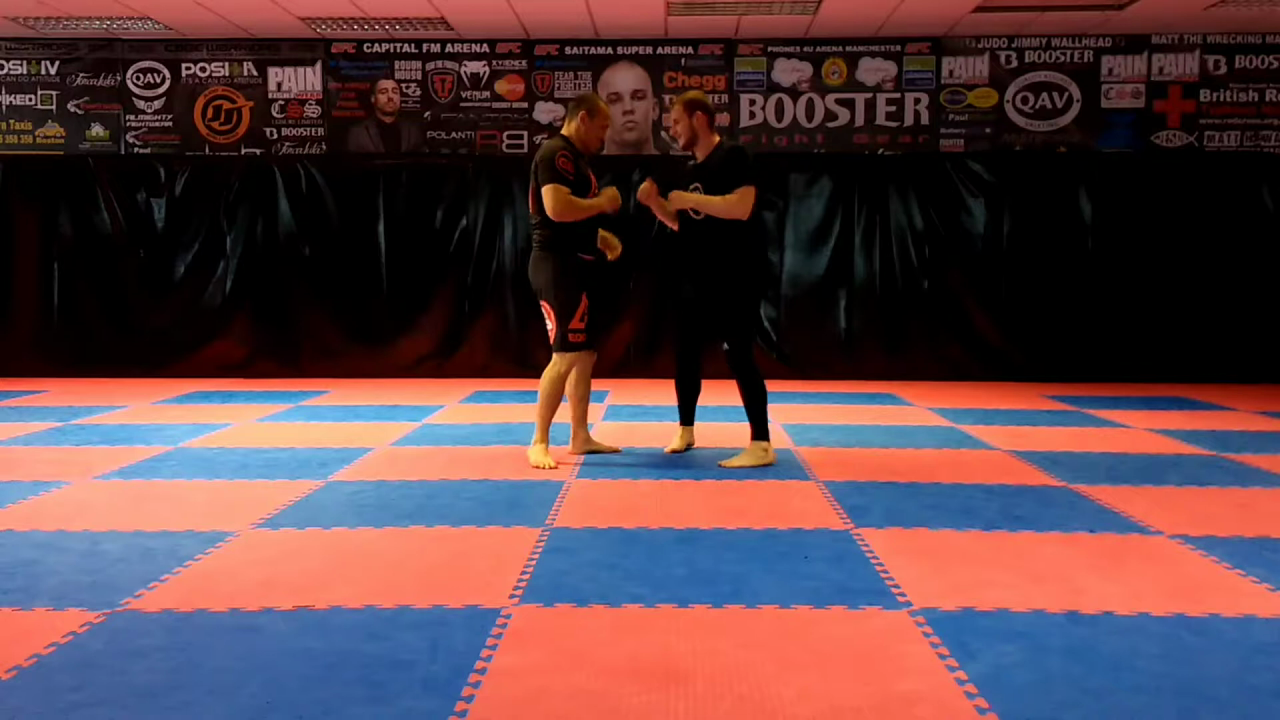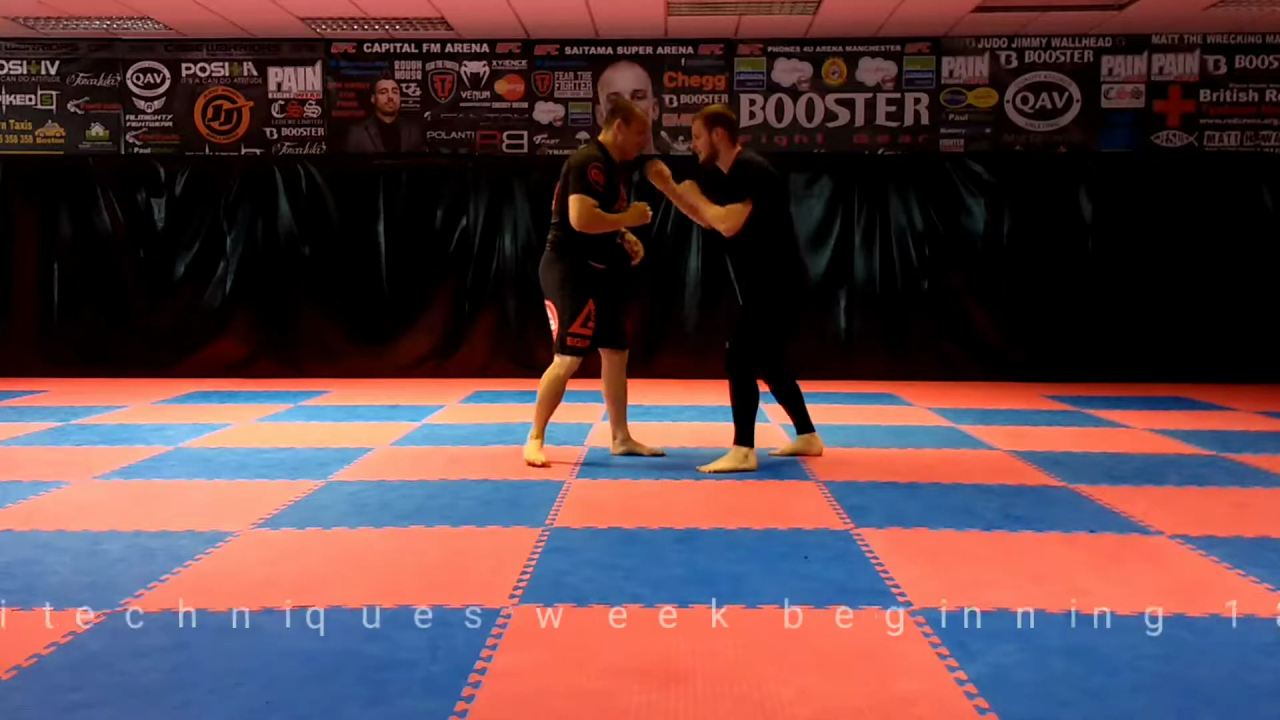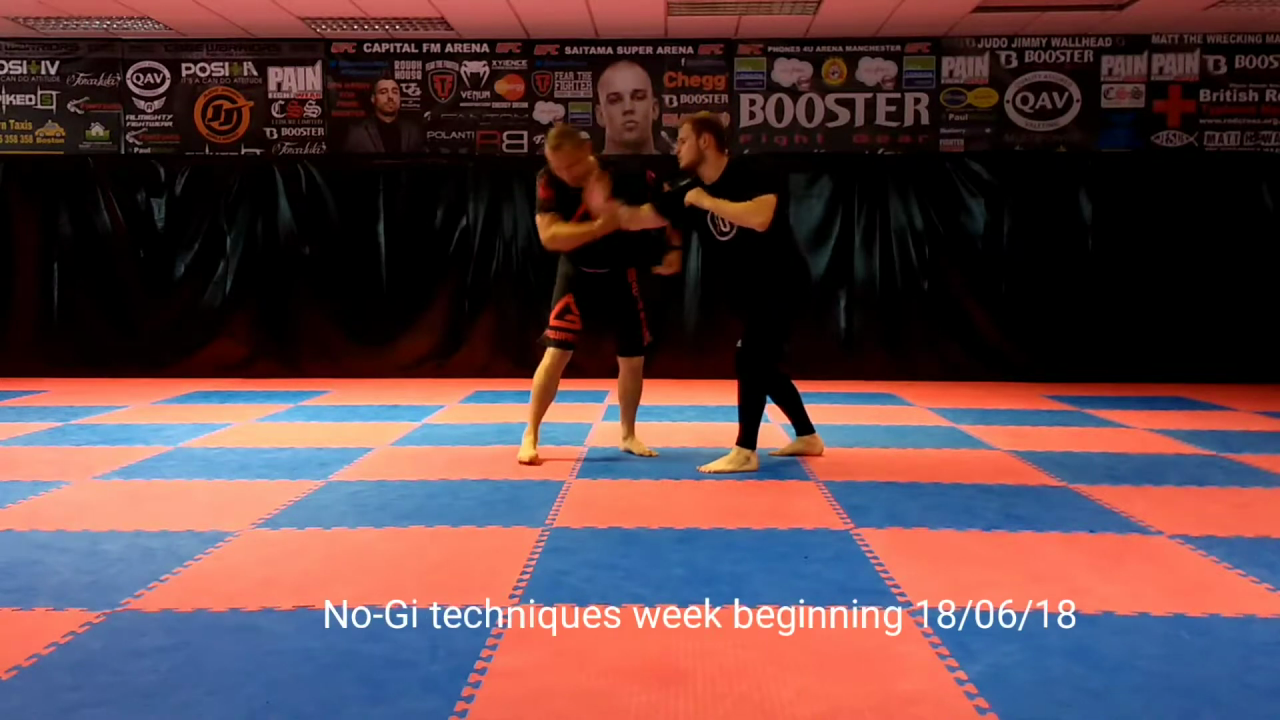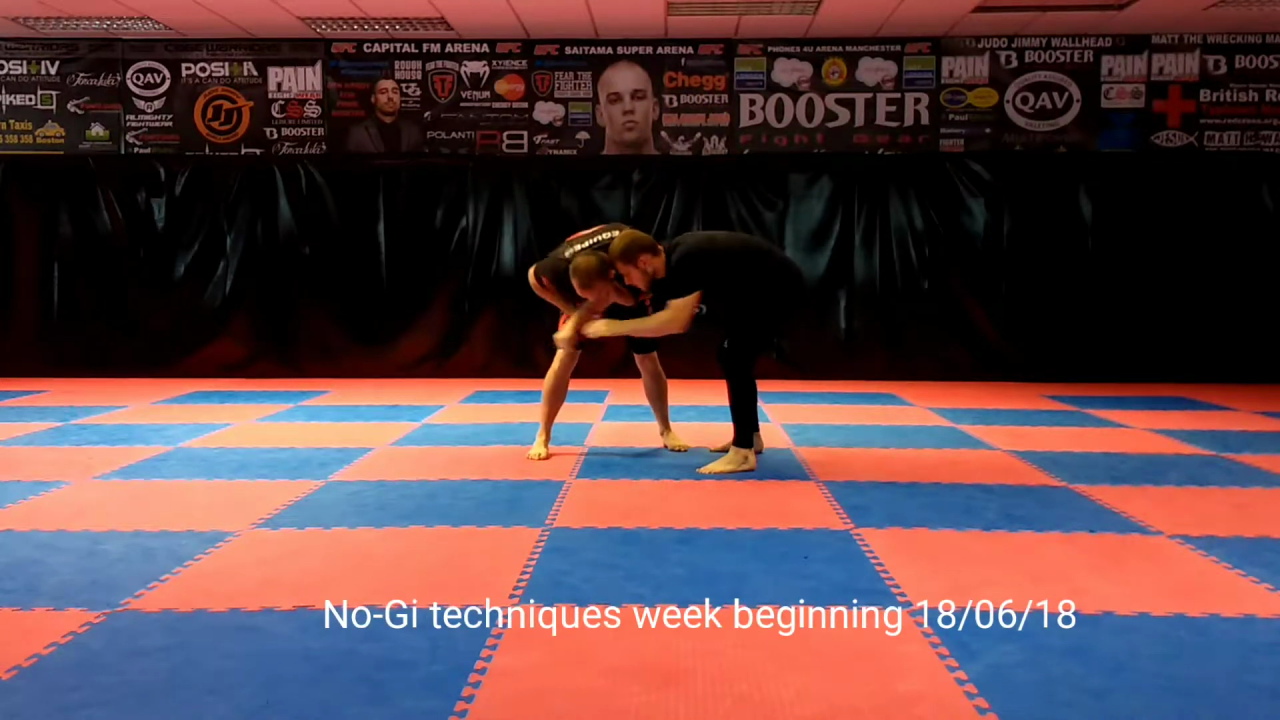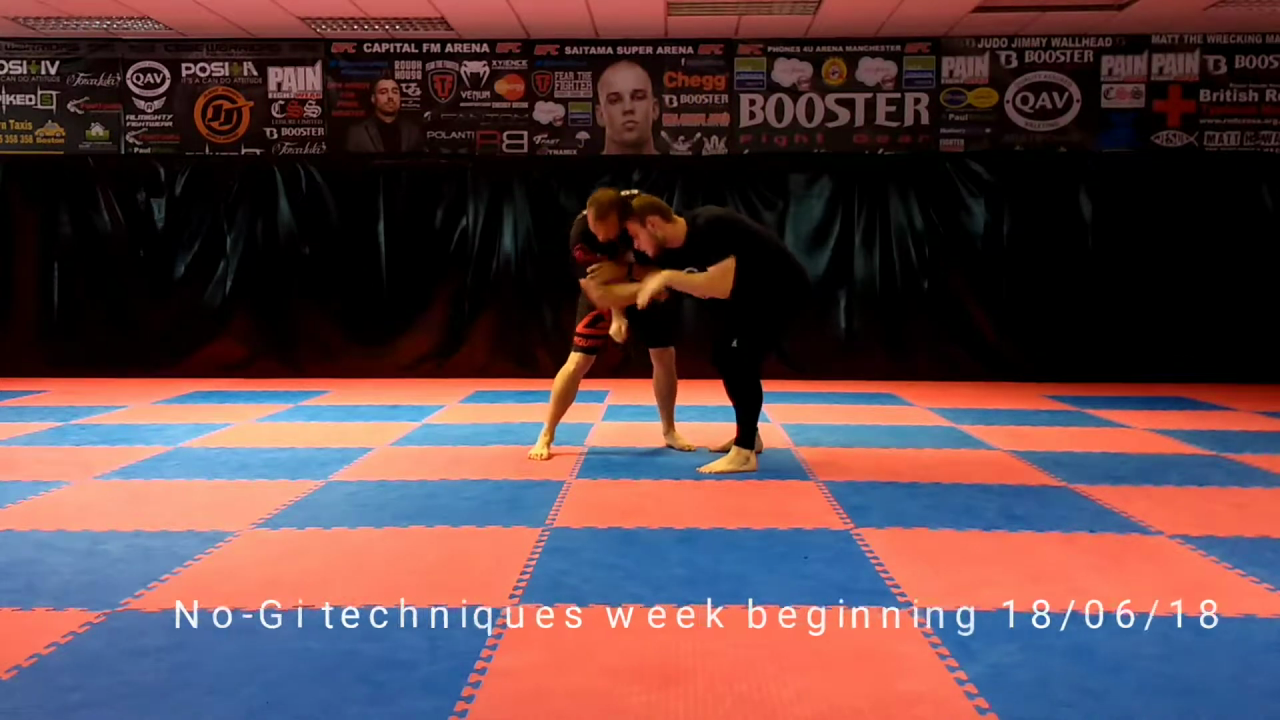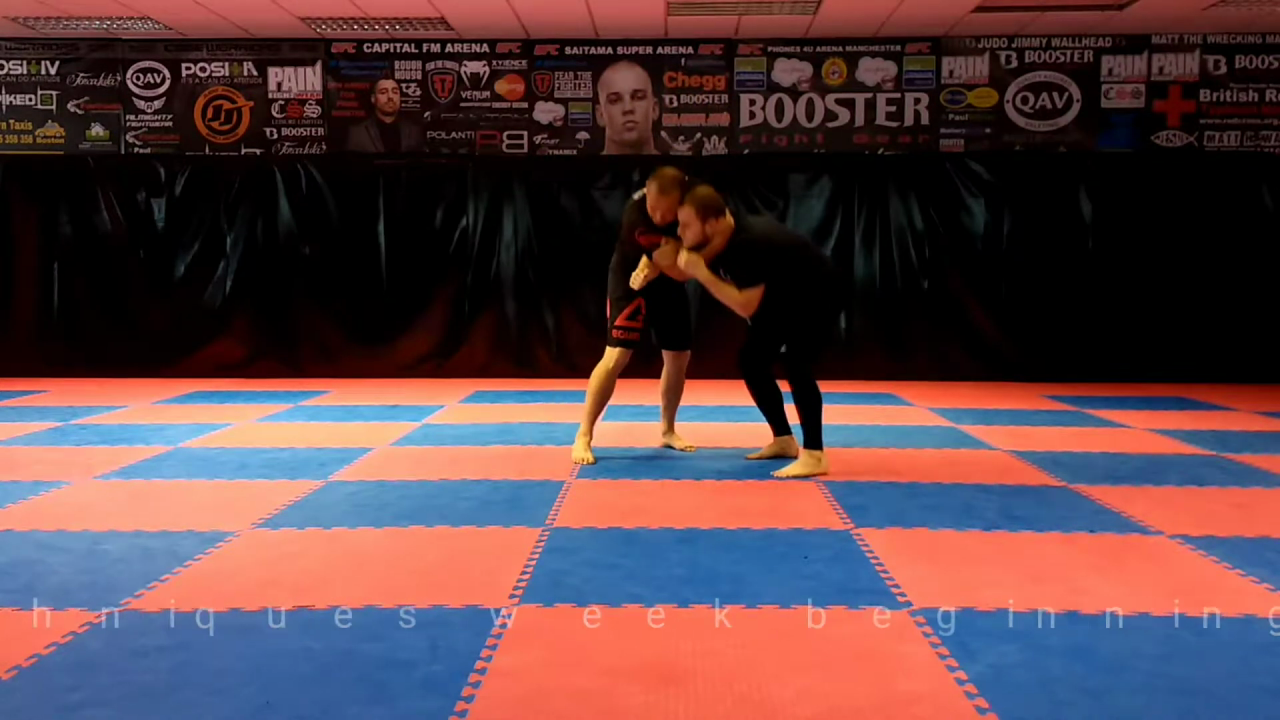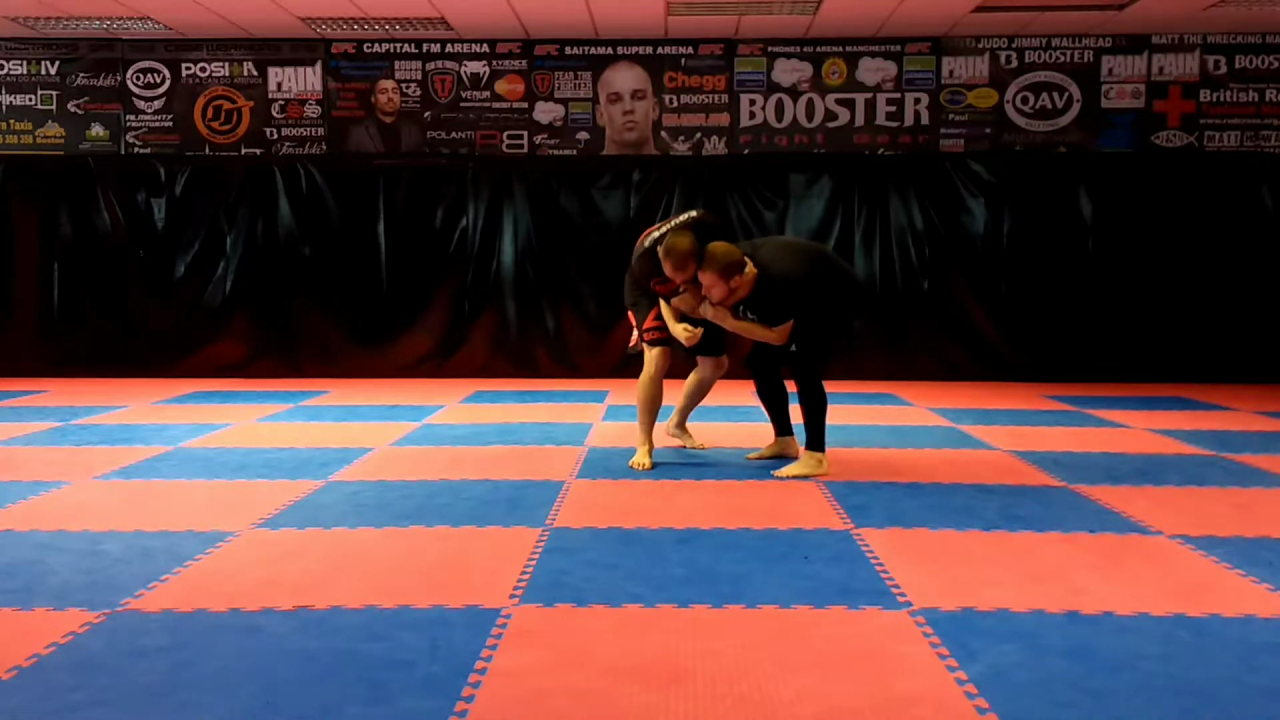
dt=0.7s
person 1, frame 1
left shoulder: (732, 157)
right shoulder: (692, 169)
left elbow: (742, 207)
left wrist: (690, 199)
right wrist: (657, 203)
left hip: (734, 279)
right hip: (697, 280)
left knee: (739, 357)
right knee: (686, 354)
left ankle: (761, 445)
right ankle: (686, 429)
person 1, frame 2
left shoulder: (751, 170)
right shoulder: (724, 176)
left elbow: (729, 224)
right elbow: (704, 217)
left wrist: (696, 196)
right wrist: (661, 179)
left hip: (776, 284)
right hip: (763, 286)
left knee: (739, 356)
right knee: (769, 361)
left ankle: (743, 451)
right ankle: (808, 436)
person 1, frame 3
left shoulder: (748, 173)
right shoulder: (690, 193)
left elbow: (761, 218)
right elbow: (635, 218)
left wrist: (708, 202)
left hip: (781, 283)
right hip: (752, 289)
left knee: (750, 359)
right knee: (763, 363)
left ankle: (745, 452)
right ankle: (807, 436)
person 1, frame 4
left shoulder: (686, 261)
right shoulder: (673, 259)
left elbow: (675, 323)
left wrist: (614, 327)
left hip: (778, 290)
right hip: (757, 293)
left knee: (736, 360)
right knee: (732, 358)
left ankle: (743, 452)
right ankle: (750, 435)
person 1, frame 5
left shoulder: (710, 228)
right shoulder: (672, 248)
left elbow: (720, 285)
right elbow: (653, 286)
left wrist: (665, 278)
right wrist: (610, 293)
left hip: (781, 291)
right hip: (747, 295)
left knee: (740, 362)
right knee: (724, 357)
left ankle: (744, 453)
right ankle: (748, 434)
person 1, frame 6
left shoulder: (752, 244)
right shoulder: (718, 239)
left elbow: (746, 307)
left wrist: (701, 274)
left hip: (815, 298)
right hip: (783, 298)
left knee: (796, 366)
right knee: (751, 361)
left ankle: (814, 454)
right ankle: (784, 439)
person 1, frame 7
left shoulder: (777, 285)
right shoulder: (736, 260)
left elbow: (779, 336)
left wrist: (727, 321)
left hip: (833, 298)
right hip: (803, 298)
left knee: (802, 364)
right knee: (759, 361)
left ankle: (815, 456)
right ankle: (785, 440)
person 2, frame 1
left shoulder: (576, 158)
right shoulder: (557, 153)
right elbow: (557, 209)
left wrist: (601, 236)
right wrist: (603, 202)
left hip: (579, 265)
right hip: (559, 266)
left knee: (586, 354)
right knee: (566, 355)
left ankle: (580, 437)
right ankle: (539, 442)
person 2, frame 2
left shoulder: (614, 166)
right shoulder: (589, 162)
right elbow: (581, 220)
left wrist: (626, 238)
right wrist: (631, 218)
left hip: (599, 271)
right hip: (568, 269)
left knee: (615, 354)
right knee: (569, 358)
left ankle: (621, 437)
right ankle: (535, 438)
person 2, frame 3
right shoulder: (549, 181)
right elbow: (550, 237)
left wrist: (673, 248)
right wrist: (602, 225)
left hip: (619, 275)
right hip: (577, 274)
left knee: (633, 359)
right knee: (556, 354)
left ankle: (628, 434)
right ankle: (531, 435)
person 2, frame 4
right shoulder: (560, 266)
right elbow: (534, 279)
left wrist: (628, 297)
right wrist: (572, 310)
left hip: (626, 291)
left knee: (649, 361)
right knee: (565, 357)
left ankle: (665, 431)
right ankle: (542, 438)
person 2, frame 5
right shoulder: (581, 232)
left wrist: (625, 271)
left knee: (665, 357)
right knee: (579, 361)
left ankle: (669, 431)
right ankle: (546, 437)
person 2, frame 6
right shoulder: (635, 217)
right elbow: (678, 271)
left hip: (667, 282)
right hip: (629, 277)
left knee: (679, 356)
right knee: (617, 357)
left ankle: (668, 430)
right ankle: (584, 437)
person 2, frame 7
left shoulder: (700, 226)
right shoulder: (646, 259)
right elbow: (695, 308)
left hip: (691, 294)
right hip: (647, 293)
left knee: (715, 366)
right knee: (658, 360)
left ankle: (677, 424)
right ankle: (644, 444)
